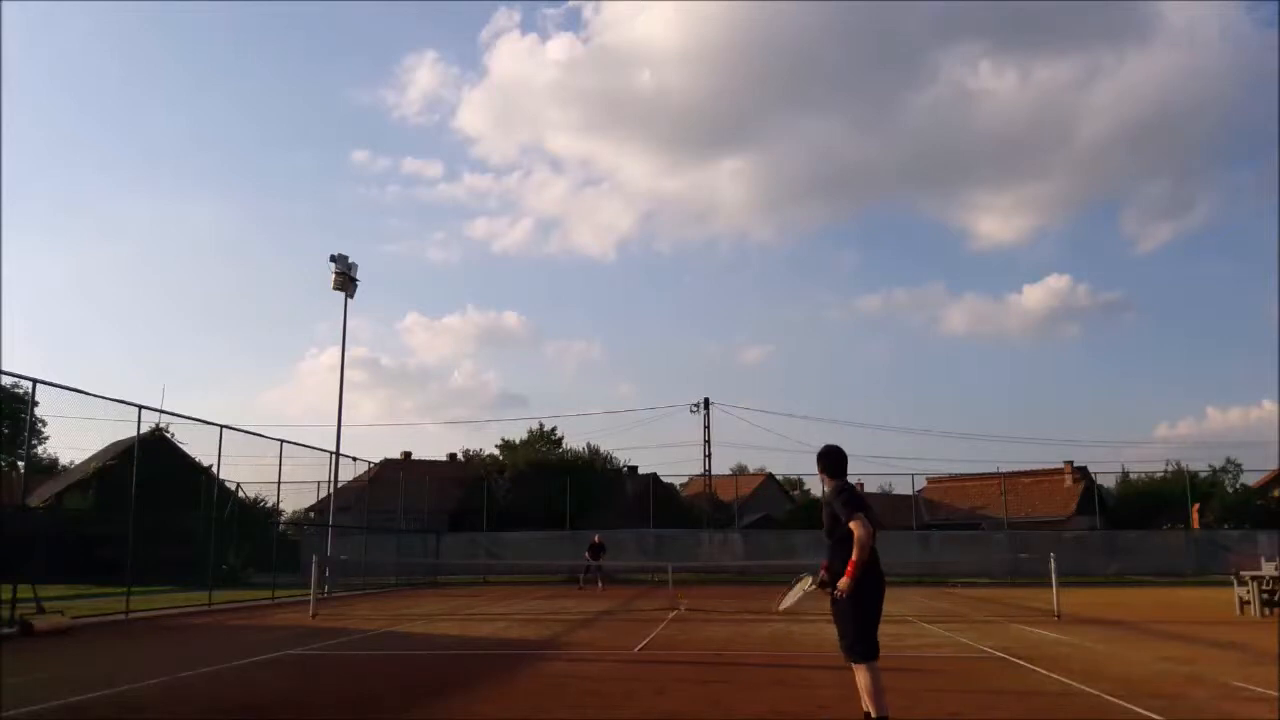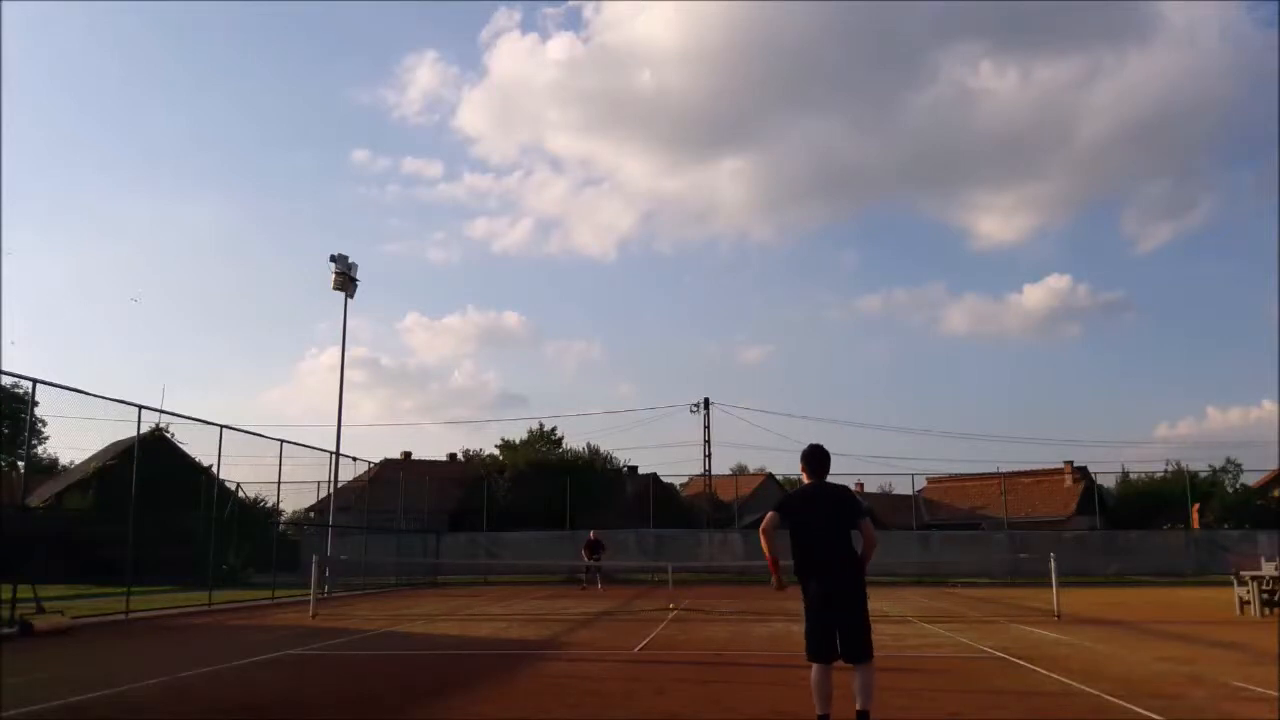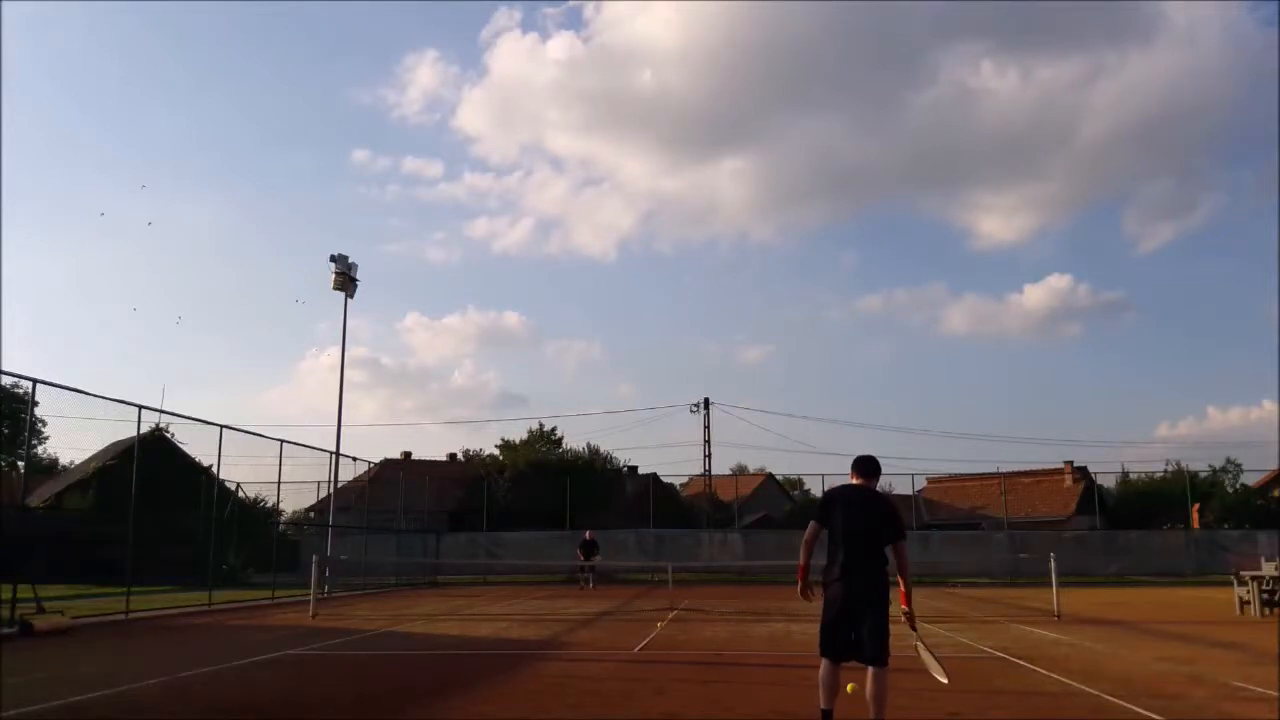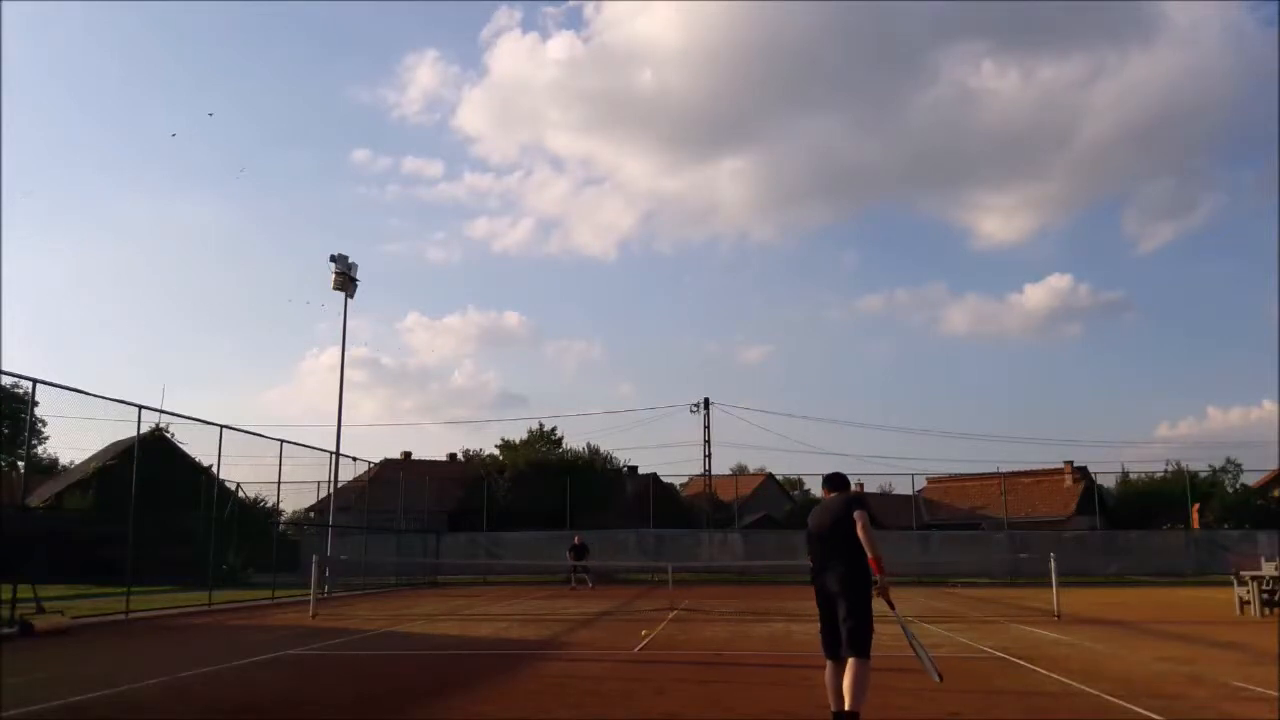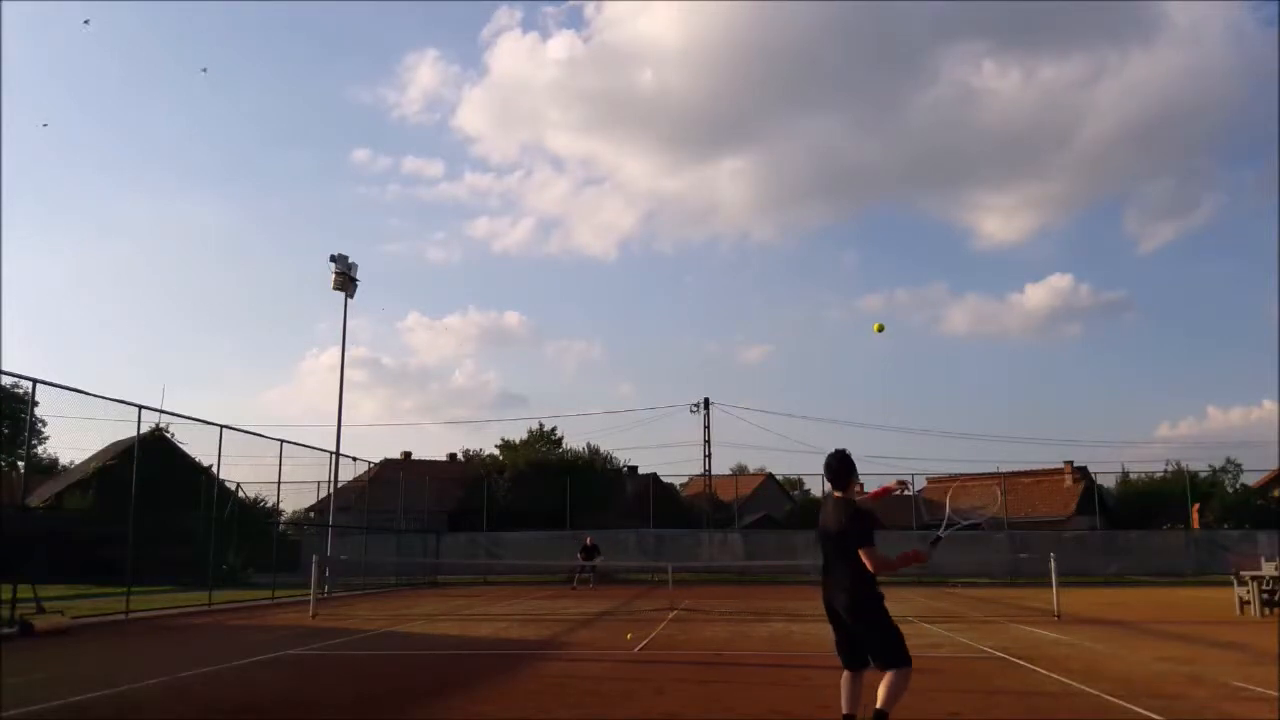
dt=1s
person 1, frame 1
left shoulder: (839, 494)
right shoulder: (843, 493)
left elbow: (864, 533)
left wrist: (850, 574)
right wrist: (828, 568)
left hip: (856, 587)
right hip: (864, 584)
left knee: (862, 659)
right knee: (862, 658)
person 1, frame 2
left shoulder: (791, 500)
right shoulder: (845, 495)
left elbow: (765, 529)
right elbow: (871, 538)
left wrist: (775, 570)
left hip: (815, 586)
right hip: (849, 582)
left knee: (821, 661)
right knee: (862, 659)
person 1, frame 3
left shoulder: (832, 496)
right shoulder: (886, 505)
left elbow: (808, 540)
right elbow: (901, 559)
left wrist: (803, 576)
right wrist: (906, 602)
left hip: (837, 583)
right hip: (874, 585)
left knee: (830, 658)
right knee: (876, 662)
person 1, frame 4
left shoulder: (814, 514)
right shoulder: (855, 499)
right elbow: (862, 526)
right wrist: (878, 569)
left hip: (823, 584)
right hip: (851, 578)
left knee: (834, 658)
right knee: (857, 655)
person 1, frame 5
left shoulder: (829, 504)
right shoulder: (855, 515)
right elbow: (874, 564)
left wrist: (886, 491)
right wrist: (909, 558)
left hip: (833, 598)
right hip: (859, 598)
left knee: (853, 667)
right knee: (899, 666)
